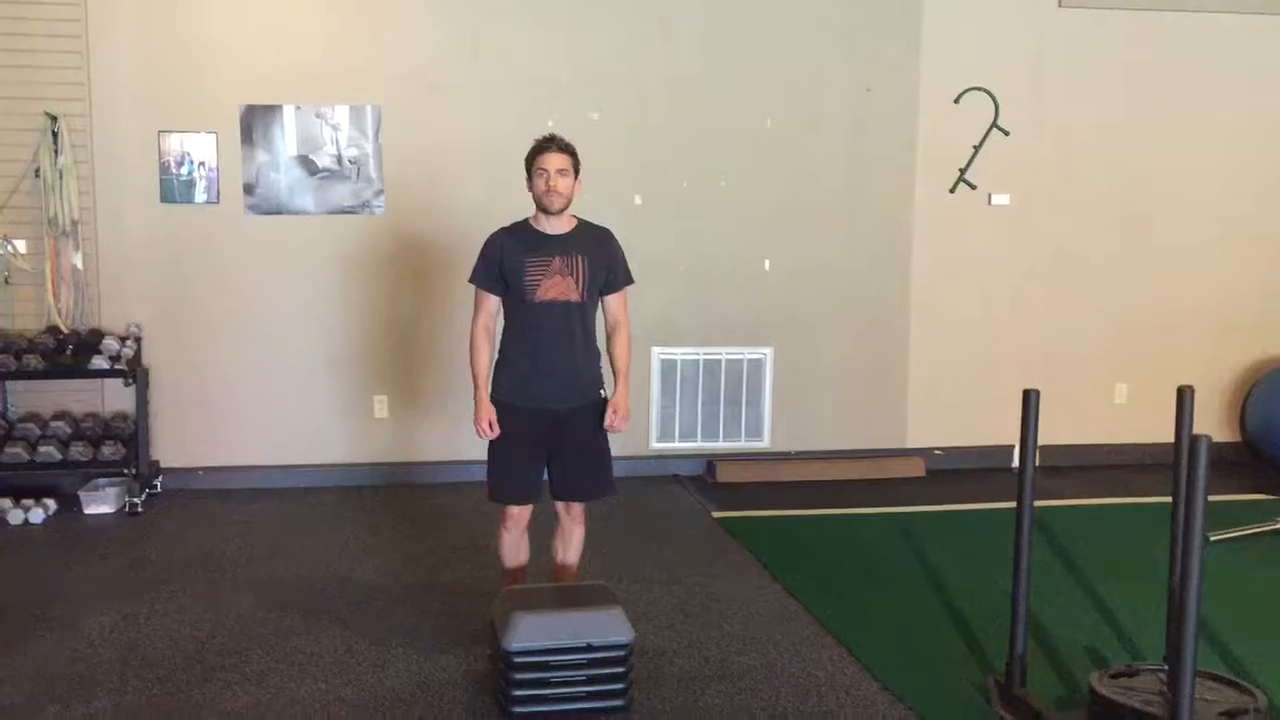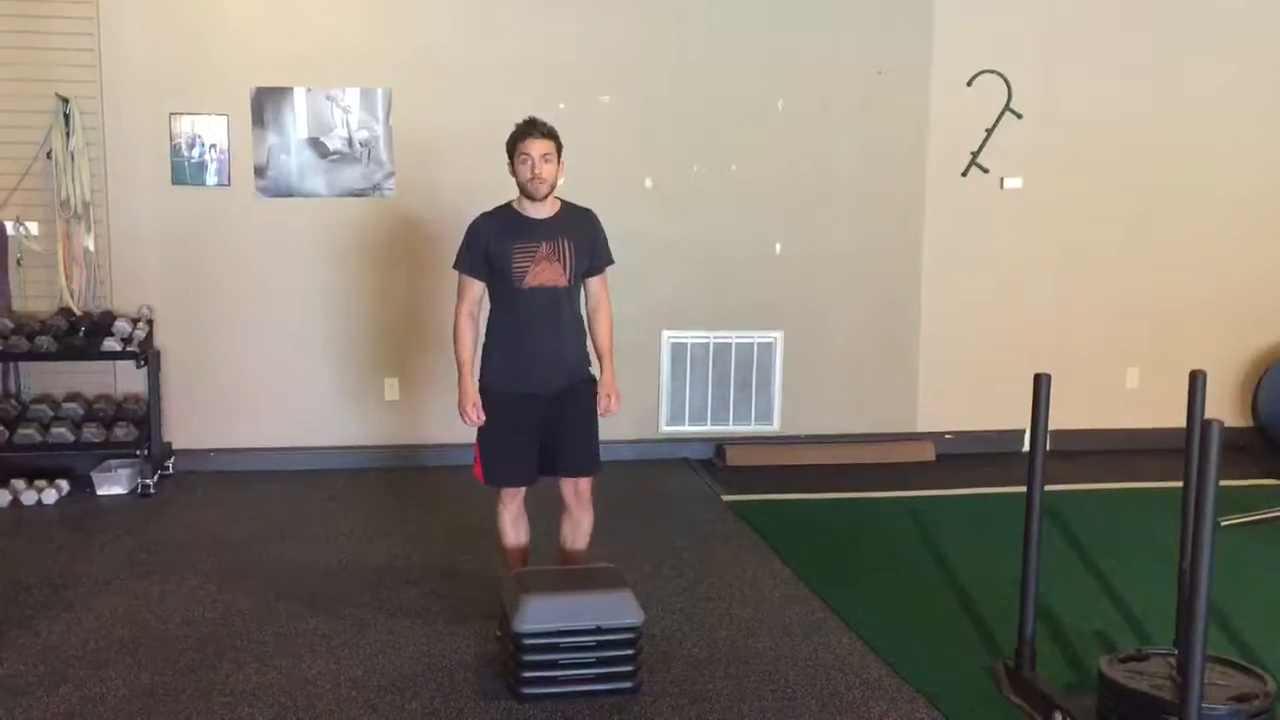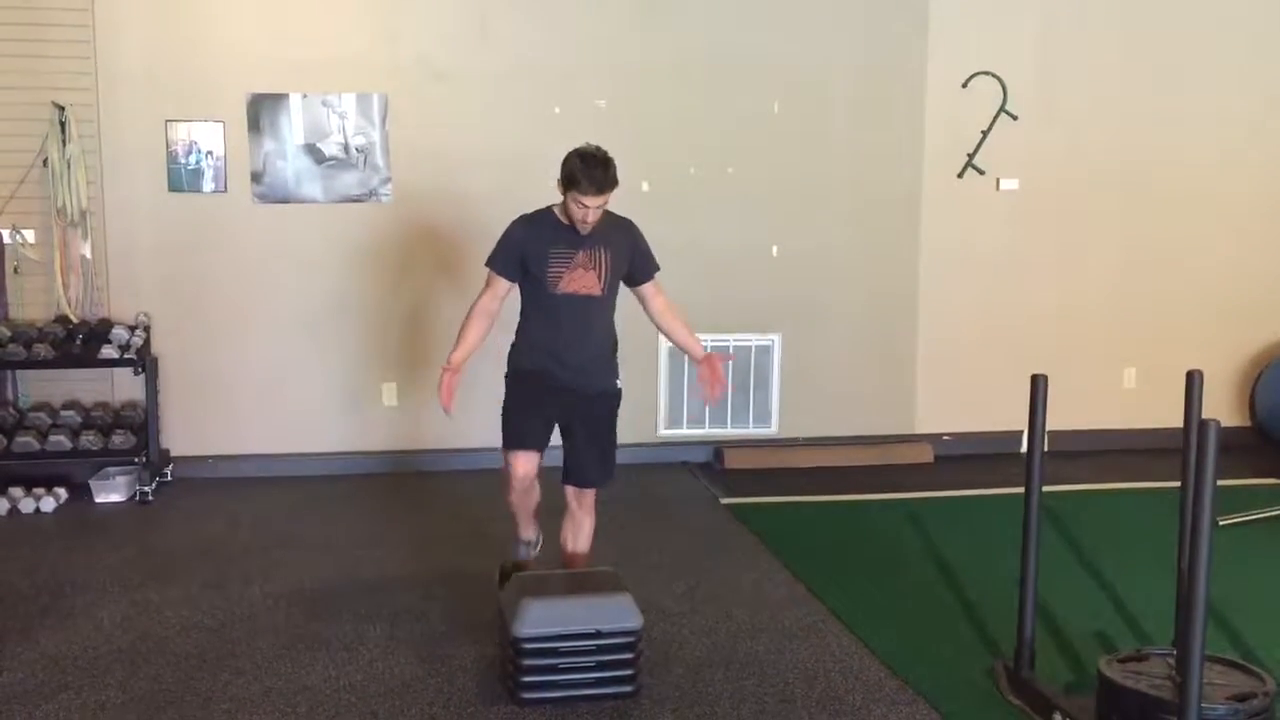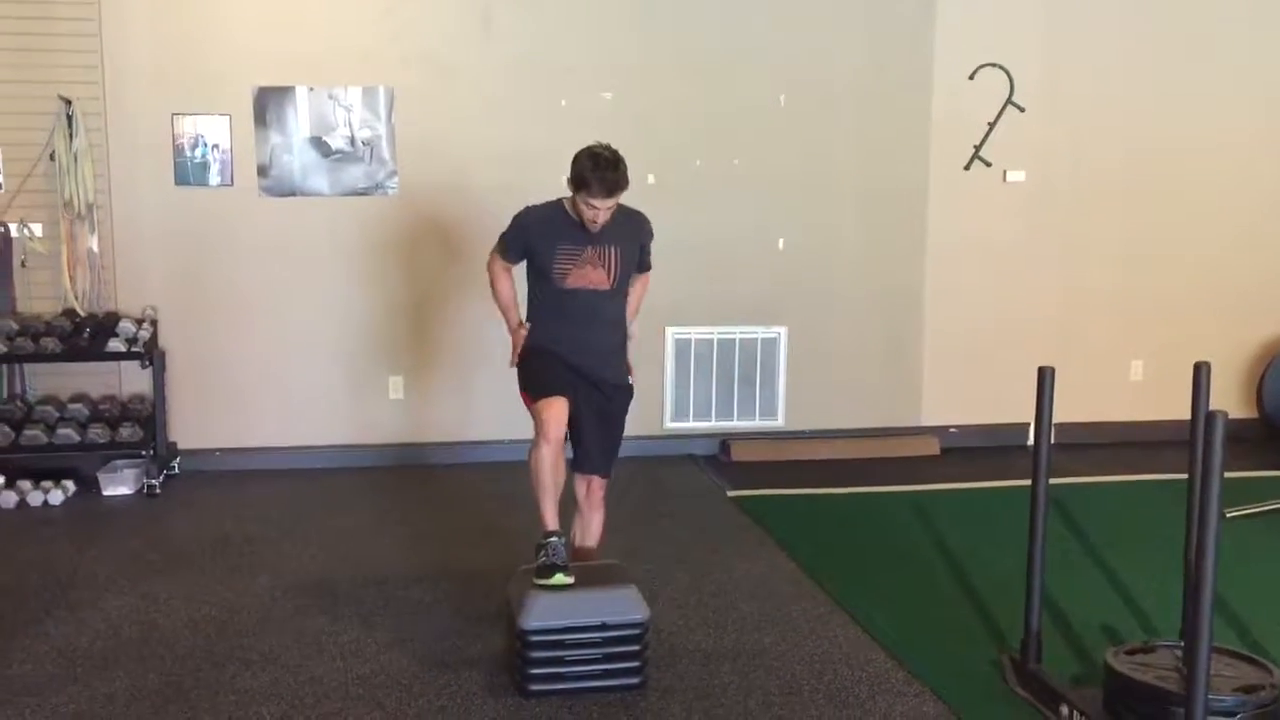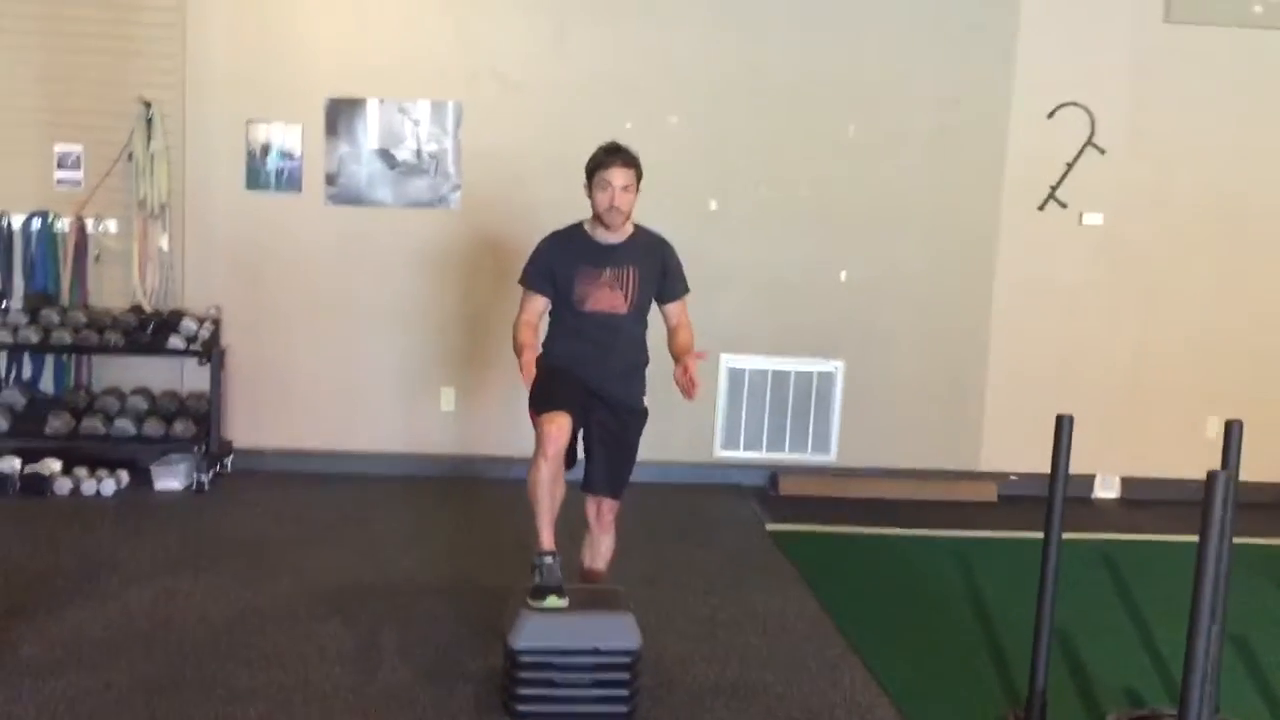
dt=1s
person 1, frame 1
left shoulder: (601, 244)
right shoulder: (503, 244)
left elbow: (617, 321)
right elbow: (483, 324)
left wrist: (621, 389)
right wrist: (482, 395)
left hip: (581, 403)
right hip: (516, 403)
left knee: (573, 510)
right knee: (515, 514)
person 1, frame 2
left shoulder: (584, 224)
right shoulder: (487, 229)
left elbow: (598, 302)
right elbow: (467, 309)
left wrist: (608, 371)
right wrist: (466, 382)
left hip: (571, 383)
right hip: (506, 387)
left knee: (579, 493)
right knee: (511, 493)
person 1, frame 3
left shoulder: (624, 235)
right shoulder: (526, 232)
left elbow: (655, 300)
right elbow: (489, 301)
left wrist: (699, 354)
right wrist: (455, 362)
left hip: (597, 385)
right hip: (534, 373)
left knee: (583, 497)
right knee: (521, 471)
right ankle: (525, 542)
person 1, frame 4
left shoulder: (636, 227)
right shoulder: (535, 222)
right elbow: (499, 265)
right wrist: (516, 323)
left hip: (607, 369)
right hip: (547, 354)
left knee: (592, 488)
right knee: (552, 422)
left ankle: (582, 579)
right ankle: (550, 543)
person 1, frame 5
left shoulder: (657, 252)
right shoulder: (556, 247)
left elbow: (678, 322)
right elbow: (529, 317)
left wrist: (683, 357)
right wrist: (526, 351)
left hip: (623, 390)
right hip: (563, 372)
left knee: (604, 509)
right knee: (553, 437)
right ankle: (546, 561)
